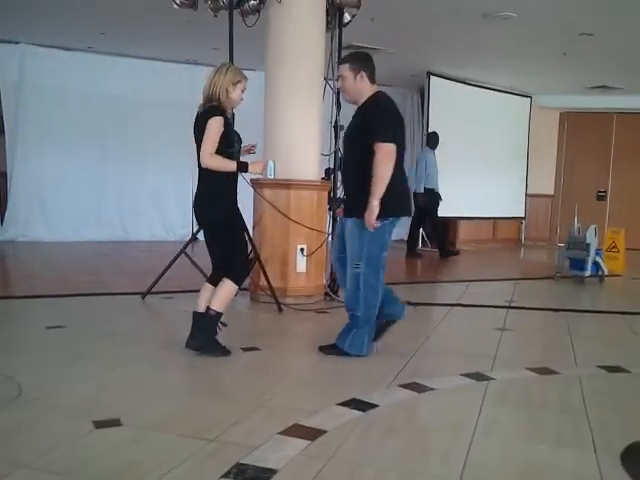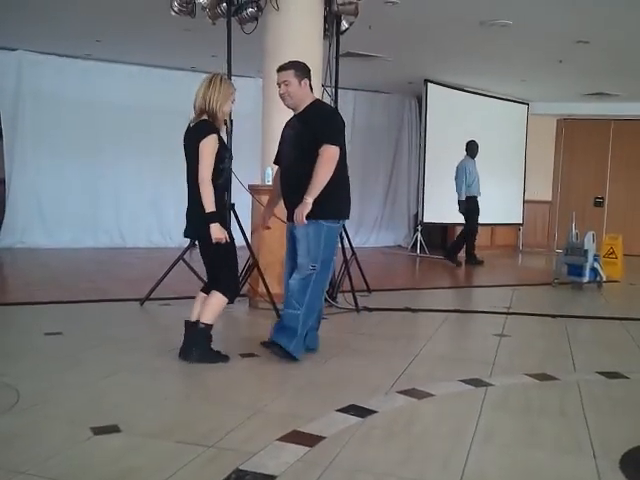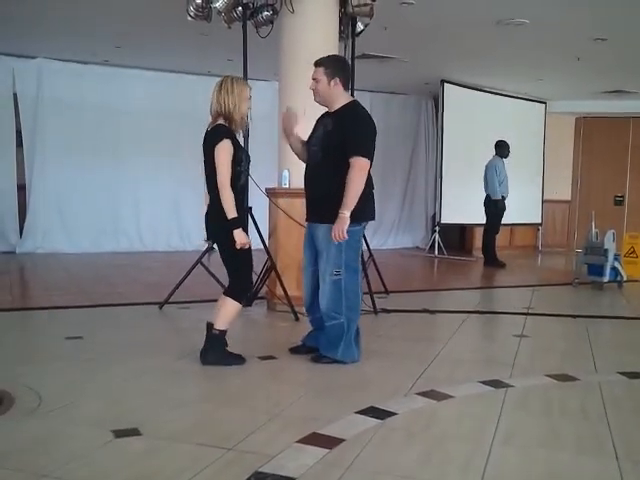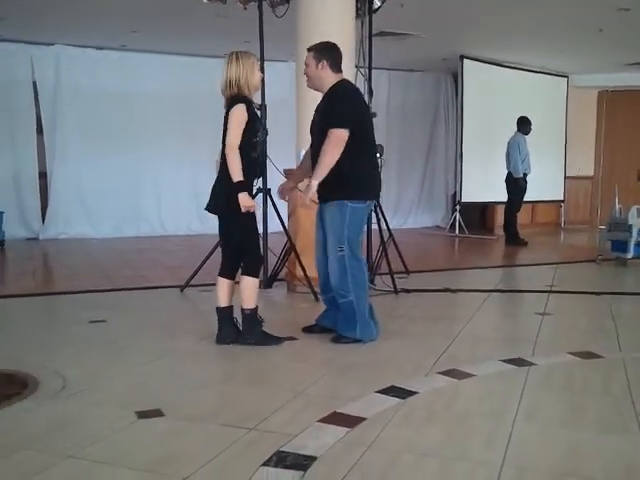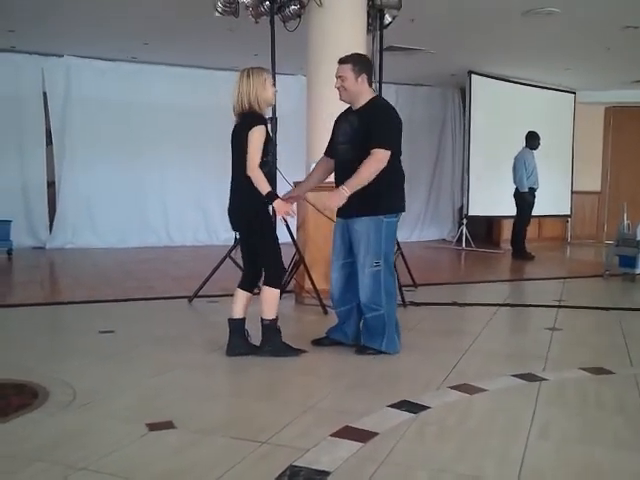
dt=1s
person 1, frame 1
left shoulder: (380, 108)
right shoulder: (366, 110)
left elbow: (385, 155)
left wrist: (374, 203)
right wrist: (352, 203)
left hip: (374, 207)
right hip: (357, 205)
left knee: (362, 272)
right knee: (344, 264)
left ankle: (355, 341)
right ankle: (386, 310)
person 1, frame 2
left shoulder: (324, 115)
right shoulder: (292, 124)
left elbow: (329, 156)
right elbow: (283, 170)
left wrist: (308, 200)
right wrist: (270, 205)
left hip: (322, 211)
right hip: (299, 211)
left knee: (308, 275)
right knee: (297, 276)
left ankle: (289, 339)
right ankle: (303, 337)
person 1, frame 3
left shoulder: (357, 118)
right shoulder: (325, 119)
left elbow: (359, 168)
right elbow: (308, 154)
left wrist: (344, 215)
right wrist: (291, 134)
left hip: (341, 217)
right hip: (317, 216)
left knee: (337, 282)
right knee: (314, 282)
left ankle: (341, 347)
right ankle: (319, 338)
person 1, frame 4
left shoulder: (344, 95)
right shoulder: (328, 101)
left elbow: (337, 142)
right elbow: (316, 150)
left wrist: (313, 182)
right wrist: (292, 182)
left hip: (351, 192)
right hip: (333, 192)
left knee: (344, 257)
right knee: (327, 258)
left ankle: (359, 326)
right ankle: (335, 317)
person 1, frame 5
left shoulder: (383, 113)
right shoulder: (344, 118)
left elbow: (379, 159)
right elbow: (329, 160)
left wrist: (344, 191)
right wrist: (300, 189)
left hip: (377, 209)
right hip: (349, 210)
left knee: (373, 273)
right knee: (342, 272)
left ankle: (382, 338)
right ankle: (345, 330)
person 2, frame 1
left shoulder: (206, 114)
right shoulder: (216, 114)
right elbow: (207, 159)
left wrist: (238, 152)
right wrist: (245, 166)
left hip: (211, 203)
right hip: (218, 205)
left knee: (221, 269)
right knee: (240, 267)
left ankle: (199, 331)
right ankle: (205, 331)
person 2, frame 2
left shoulder: (194, 128)
right shoulder: (208, 131)
right elbow: (205, 180)
right wrist: (215, 221)
left hip: (200, 216)
right hip: (209, 218)
left knee: (215, 279)
right knee: (228, 281)
left ankle: (191, 341)
right ankle: (199, 343)
person 2, frame 3
left shoulder: (215, 132)
right shoulder: (224, 135)
right elbow: (224, 185)
right wrist: (237, 227)
left hip: (220, 220)
right hip: (227, 221)
left knee: (237, 281)
right knee: (242, 283)
left ankle: (213, 342)
right ankle: (215, 347)
person 2, frame 4
left shoulder: (237, 105)
right shoulder: (241, 103)
right elbow: (231, 149)
right wrist: (241, 189)
left hip: (228, 193)
right hip: (234, 194)
left knee: (231, 260)
right knee: (252, 258)
left ankle: (227, 327)
right ankle: (251, 327)
person 2, frame 5
left shoulder: (242, 123)
right shoulder: (257, 122)
right elbow: (253, 168)
right wrist: (273, 198)
left hip: (243, 207)
right hip: (253, 208)
left knee: (252, 272)
right knee: (274, 270)
left ankle: (237, 339)
right ankle: (271, 338)
person 3, frame 1
left shoulder: (431, 155)
right shoulder: (424, 155)
right elbow: (420, 175)
left wrist: (435, 192)
right wrist: (420, 193)
left hip: (431, 192)
right hip: (424, 192)
left knee: (418, 222)
right knee: (435, 222)
left ankle: (411, 250)
right ankle: (444, 250)
person 3, frame 2
left shoulder: (473, 163)
right shoulder: (463, 164)
right elbow: (461, 184)
right wrist: (462, 202)
left hip: (473, 200)
right hip: (467, 200)
left knee: (472, 228)
right knee: (470, 228)
left ankle: (470, 256)
right ankle: (451, 253)
person 3, frame 3
left shoulder: (500, 163)
right shoulder: (493, 163)
right elbow: (493, 184)
left wrist: (500, 201)
right wrist: (499, 201)
left hip: (498, 200)
right hip: (494, 201)
left knee: (493, 230)
right knee: (491, 230)
left ankle: (491, 258)
right ankle: (490, 259)
person 3, frame 4
left shoulder: (521, 139)
right shoulder: (516, 140)
right elbow: (515, 161)
left wrist: (521, 178)
right wrist: (520, 178)
left hip: (518, 178)
right hip: (516, 178)
left knee: (513, 208)
right knee: (513, 208)
left ankle: (511, 236)
right ankle: (512, 237)
person 3, frame 5
left shoulder: (530, 154)
right shoulder: (522, 155)
right elbow: (520, 176)
left wrist: (529, 193)
right wrist: (525, 193)
left hip: (530, 192)
right hip: (524, 192)
left knee: (523, 221)
right knee: (521, 222)
left ankle: (519, 250)
right ankle: (518, 251)
